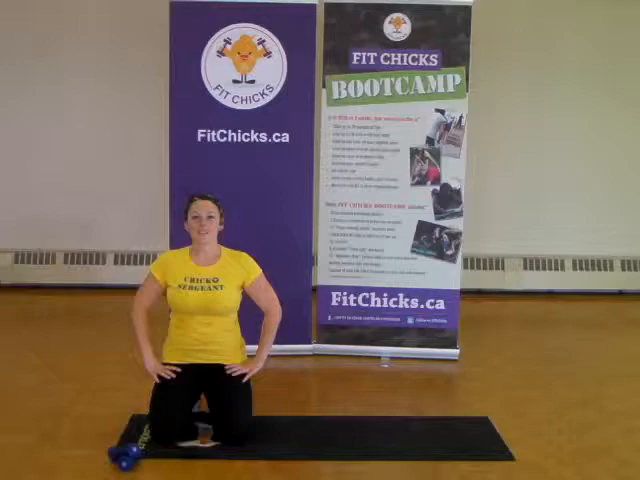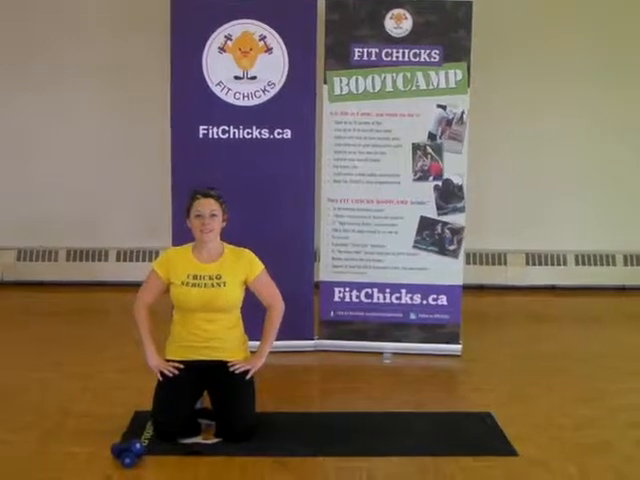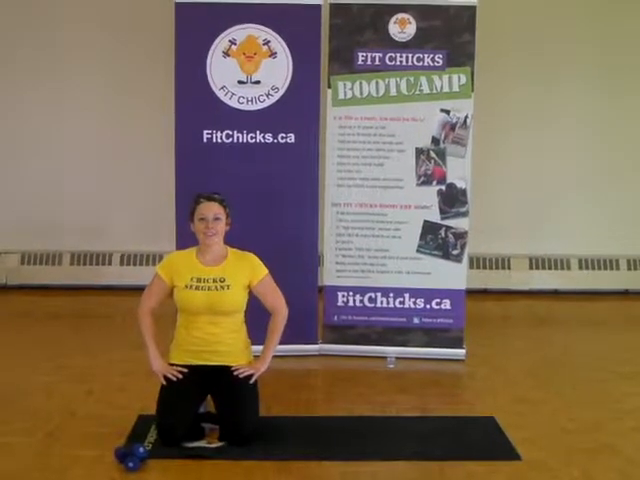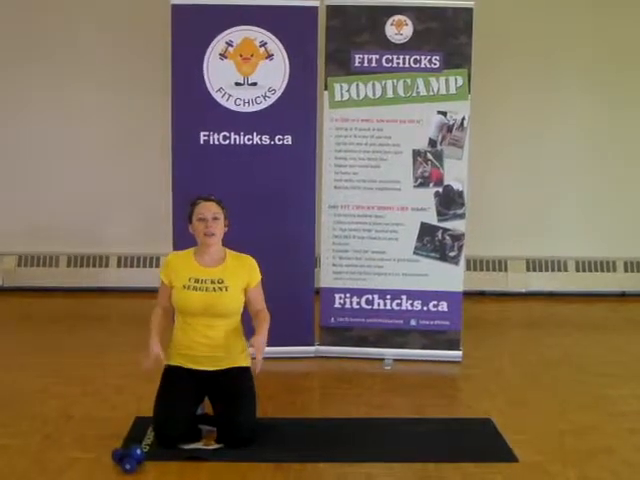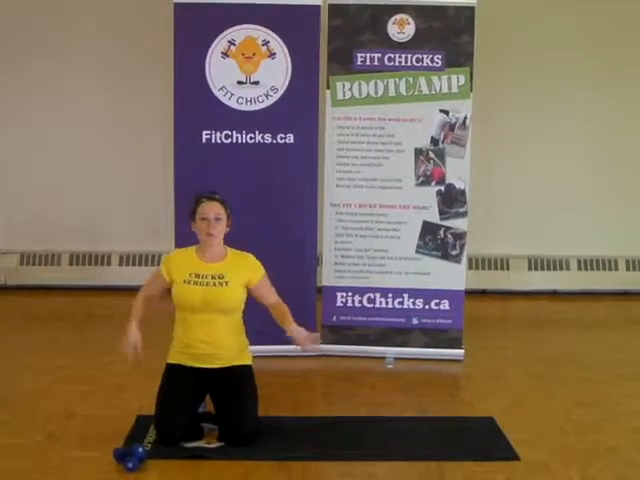
dt=1s
person 1, frame 1
left shoulder: (241, 262)
right shoulder: (168, 262)
left elbow: (273, 309)
right elbow: (139, 307)
left wrist: (259, 359)
right wrist: (149, 357)
left hip: (227, 360)
right hip: (179, 359)
left knee: (235, 434)
right knee: (163, 433)
left ankle: (215, 406)
right ankle: (188, 404)
person 1, frame 2
left shoulder: (244, 259)
right shoulder: (171, 259)
left elbow: (276, 305)
right elbow: (141, 304)
left wrist: (261, 355)
right wrist: (151, 354)
left hip: (230, 357)
right hip: (182, 357)
left knee: (239, 431)
right knee: (166, 430)
left ankle: (217, 404)
right ankle: (191, 403)
person 1, frame 3
left shoulder: (247, 263)
right shoulder: (175, 262)
left elbow: (280, 309)
right elbow: (145, 308)
left wrist: (264, 359)
right wrist: (155, 357)
left hip: (233, 362)
right hip: (185, 361)
left knee: (242, 434)
right knee: (170, 433)
left ankle: (220, 411)
right ankle: (196, 408)
person 1, frame 4
left shoulder: (245, 265)
right shoulder: (174, 263)
left elbow: (259, 311)
right elbow: (163, 308)
left wrist: (261, 336)
right wrist: (155, 337)
left hip: (231, 364)
right hip: (183, 363)
left knee: (240, 436)
right knee: (167, 435)
left ankle: (219, 413)
right ankle: (193, 408)
person 1, frame 5
left shoulder: (247, 263)
right shoulder: (175, 260)
left elbow: (274, 302)
right elbow: (147, 294)
left wrist: (292, 327)
right wrist: (133, 324)
left hip: (232, 362)
right hip: (184, 361)
left knee: (243, 435)
right knee: (168, 433)
left ankle: (221, 407)
right ankle: (195, 410)
